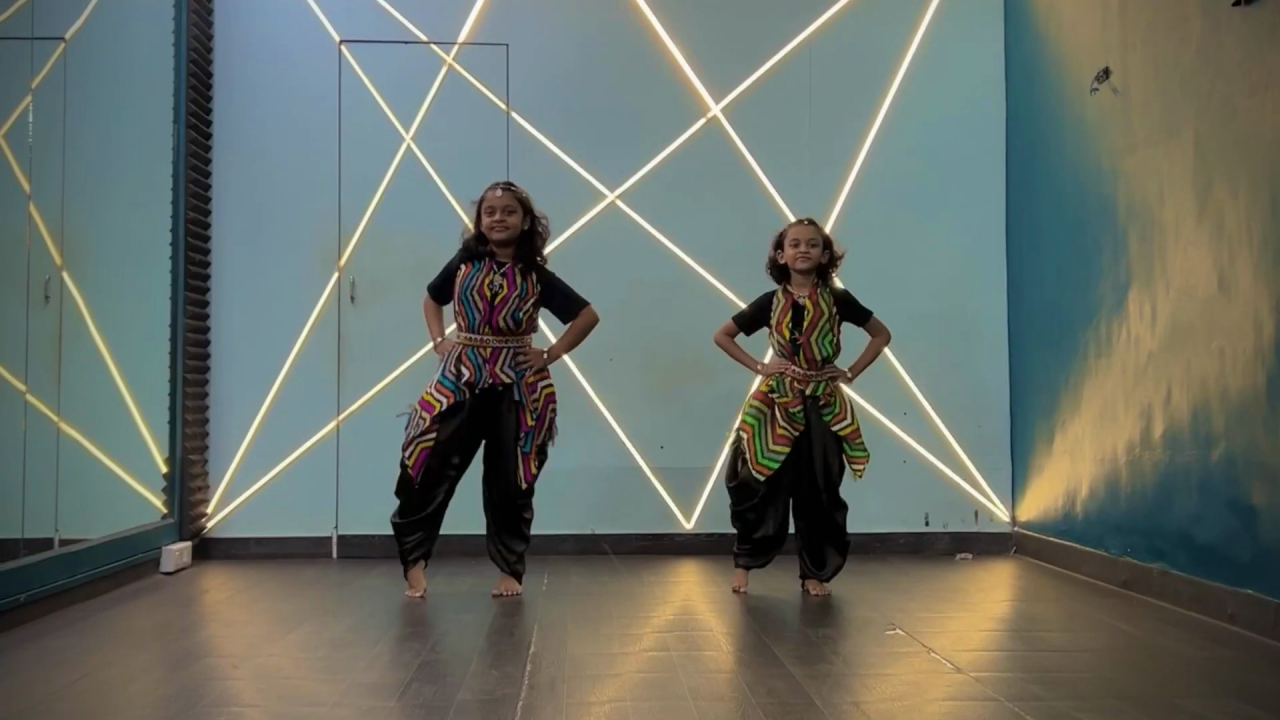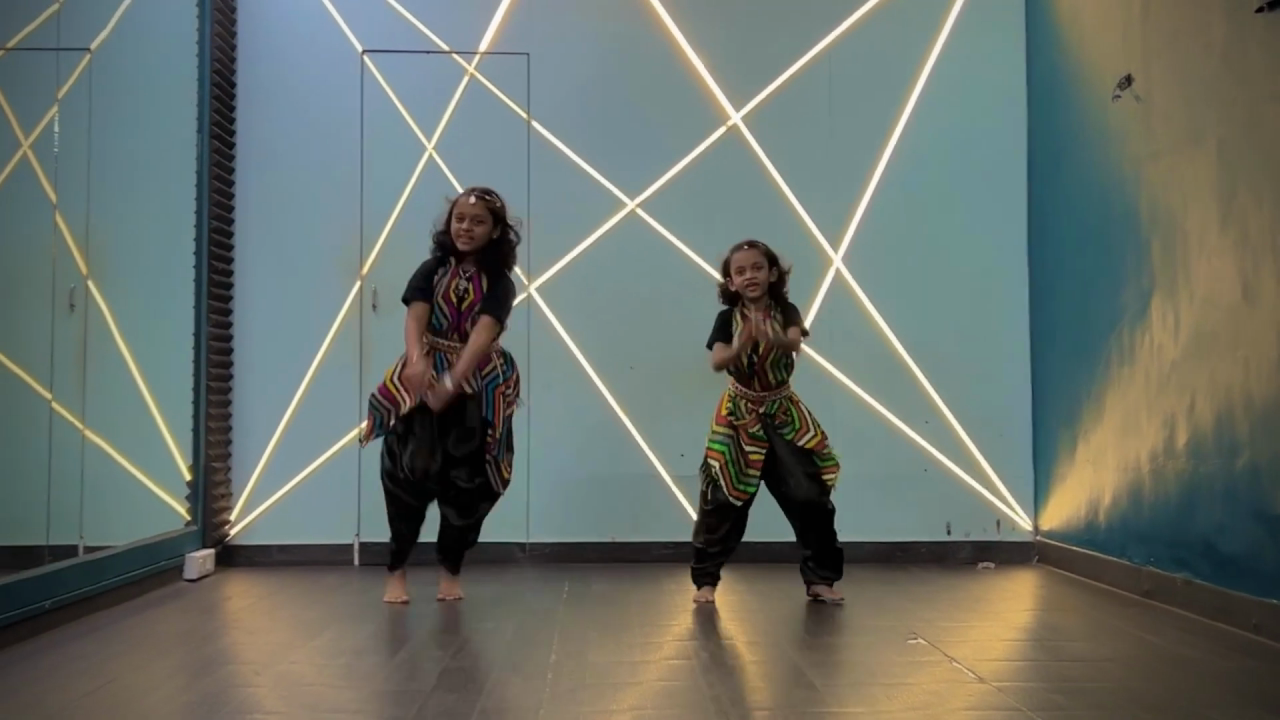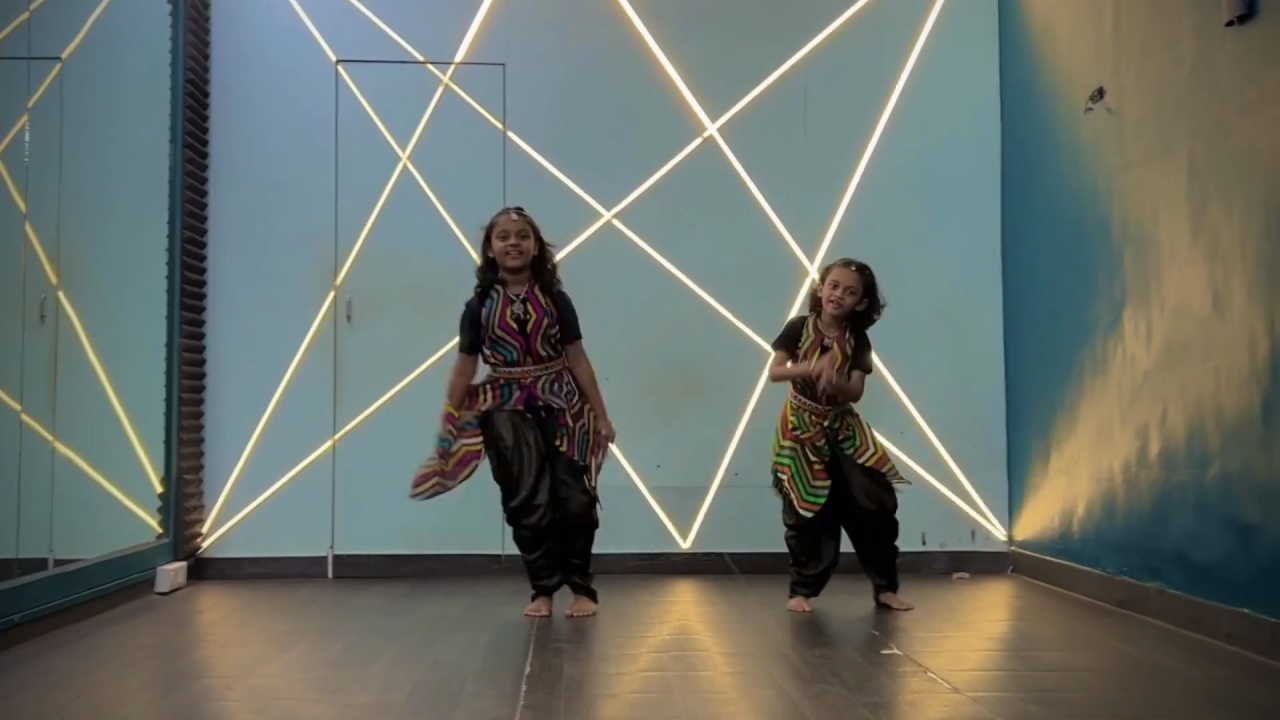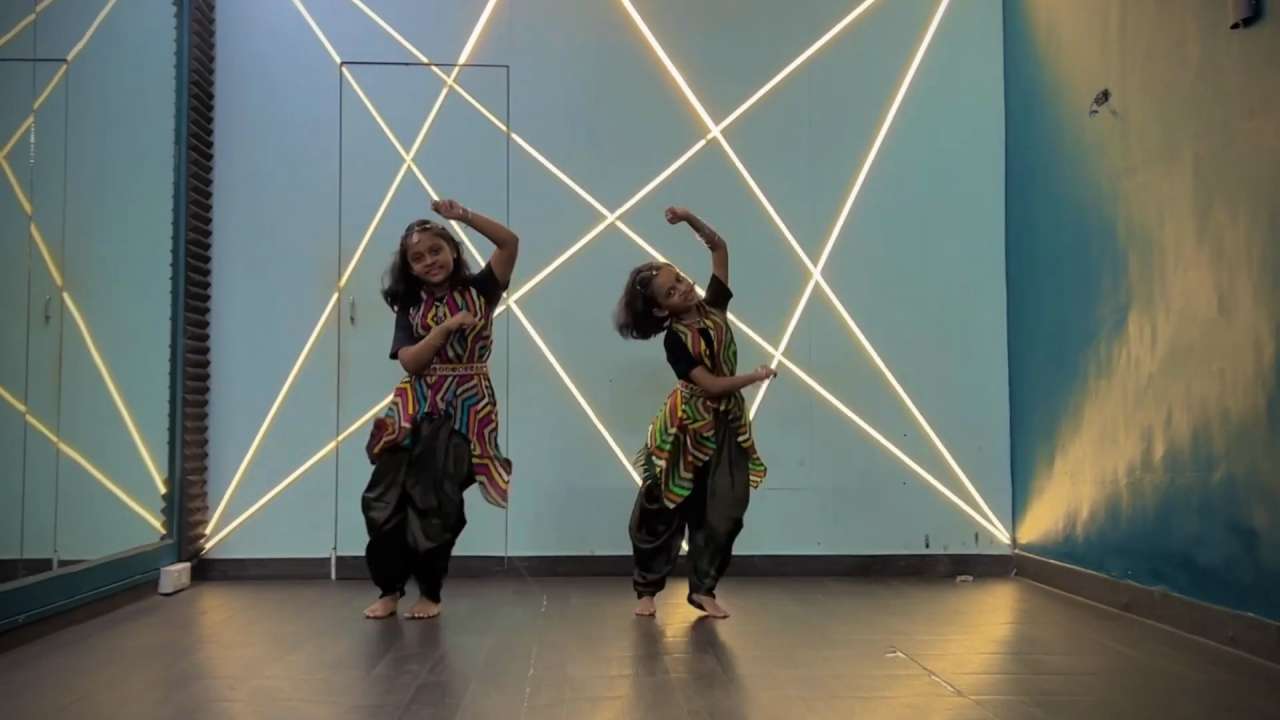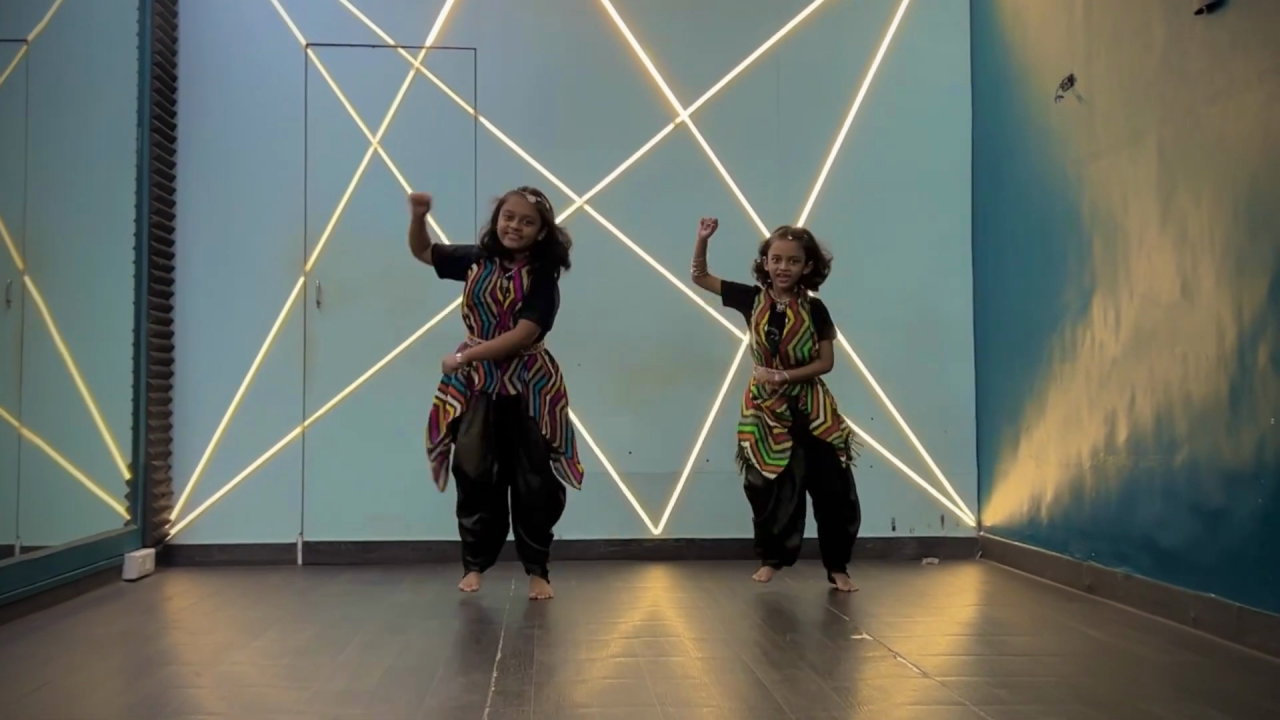
dt=1s
person 1, frame 1
left shoulder: (536, 275)
right shoulder: (464, 263)
left elbow: (586, 317)
right elbow: (431, 300)
left wrist: (552, 355)
right wrist: (439, 339)
left hip: (516, 385)
right hip: (460, 381)
left knee: (510, 479)
right knee: (430, 473)
left ankle: (510, 569)
right ankle: (415, 562)
person 1, frame 2
left shoulder: (497, 280)
right shoulder: (431, 270)
left elbow: (485, 335)
right elbow: (413, 321)
left wrist: (455, 377)
right wrist: (415, 359)
left hip: (477, 385)
right hip: (425, 375)
left knee: (466, 481)
right knee: (410, 472)
left ankle: (449, 570)
right ankle: (397, 569)
person 1, frame 3
left shoulder: (554, 297)
right shoulder: (481, 302)
left elbow: (577, 356)
right elbow: (463, 366)
left wrist: (600, 414)
right wrist: (453, 424)
left hip: (559, 403)
right hip: (508, 407)
left knee: (573, 500)
right knee: (528, 502)
left ankle: (582, 589)
right ankle: (542, 590)
person 1, frame 4
left shoulder: (478, 292)
right shoulder: (409, 309)
left elbow: (510, 244)
right elbow: (410, 362)
left wrist: (463, 216)
right wrist: (448, 326)
left hip: (467, 408)
right hip: (415, 409)
left knee: (435, 501)
right knee: (387, 501)
left ankle: (429, 593)
right ankle: (389, 590)
person 1, frame 5
left shoulder: (544, 277)
right shoulder: (476, 260)
left elbow: (521, 335)
right elbow: (422, 251)
left wrist: (464, 359)
right wrist: (418, 215)
left hip: (527, 383)
right hip: (473, 386)
left knee: (534, 480)
right knee: (475, 472)
left ankle: (537, 570)
right ankle: (475, 563)
person 2, frame 1
left shoulder: (836, 299)
right shoulder: (770, 302)
left elbow: (882, 335)
right elbow: (722, 336)
left wrist: (850, 373)
right wrist: (757, 367)
left hip: (823, 404)
right hip: (778, 401)
left knee: (819, 492)
right knee: (760, 483)
left ankle: (815, 571)
right ankle: (745, 561)
person 2, frame 2
left shoulder: (785, 311)
right shoulder: (726, 320)
left elbow: (794, 341)
right elbow: (717, 362)
left wrist: (767, 331)
right wrist: (742, 340)
left hip: (782, 414)
right hip: (738, 418)
left knee: (809, 498)
right knee: (723, 502)
left ankle: (820, 578)
right ankle: (706, 579)
person 2, frame 3
left shoulder: (857, 340)
right shoulder: (799, 328)
left elbow: (853, 390)
right elbow: (777, 370)
left wrist: (838, 379)
right wrist: (811, 366)
left hip: (844, 429)
right hip: (801, 429)
left knee: (876, 508)
right knee: (808, 514)
left ankle: (885, 587)
right ankle: (802, 590)
person 2, frame 4
left shoulder: (715, 306)
right shoulder: (675, 340)
left elbow: (719, 247)
right elbow: (712, 385)
left wrist: (690, 220)
right wrist: (756, 376)
left hip: (727, 421)
right hip: (688, 424)
left knee: (723, 510)
right knee: (663, 505)
left ankle: (703, 589)
right ankle: (647, 589)
person 2, frame 5
left shoulder: (815, 309)
right shoulder: (751, 299)
left elbow: (826, 362)
right elbow: (700, 278)
left wrist: (783, 375)
right wrist: (703, 241)
left hip: (809, 403)
right hip: (765, 404)
left knee: (831, 486)
right knee: (769, 484)
left ankle: (836, 566)
right ankle: (772, 558)
